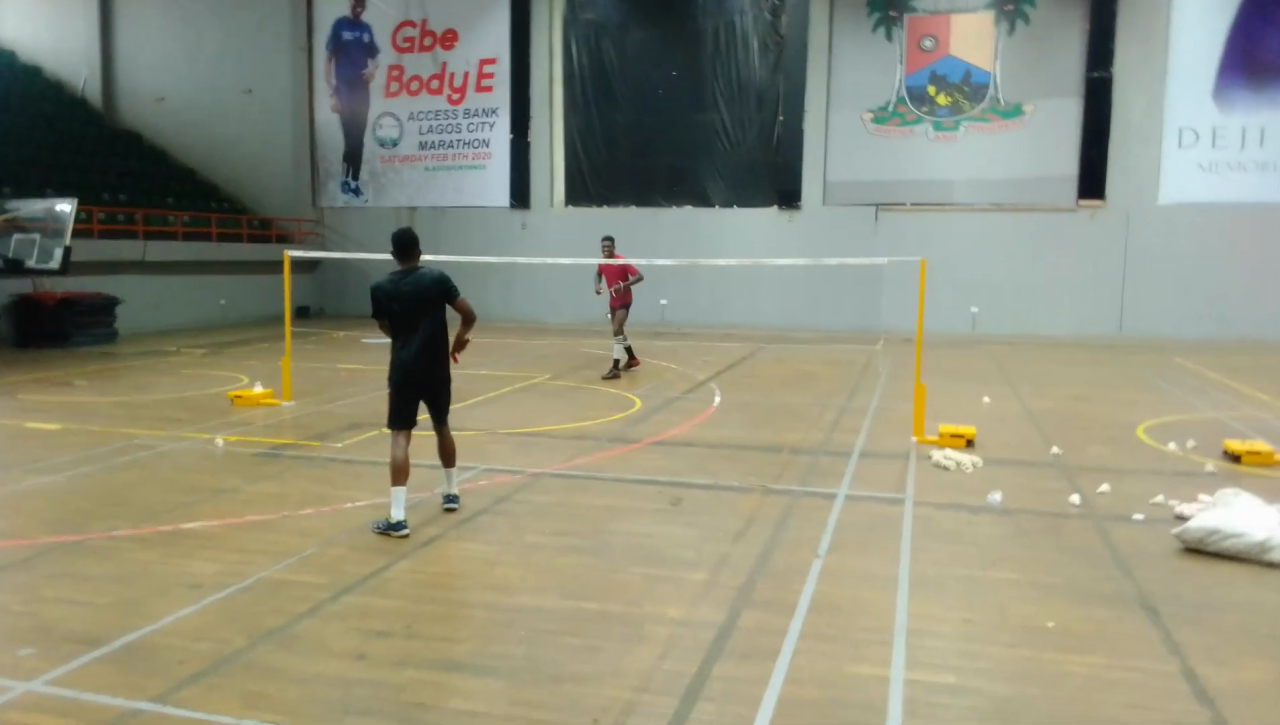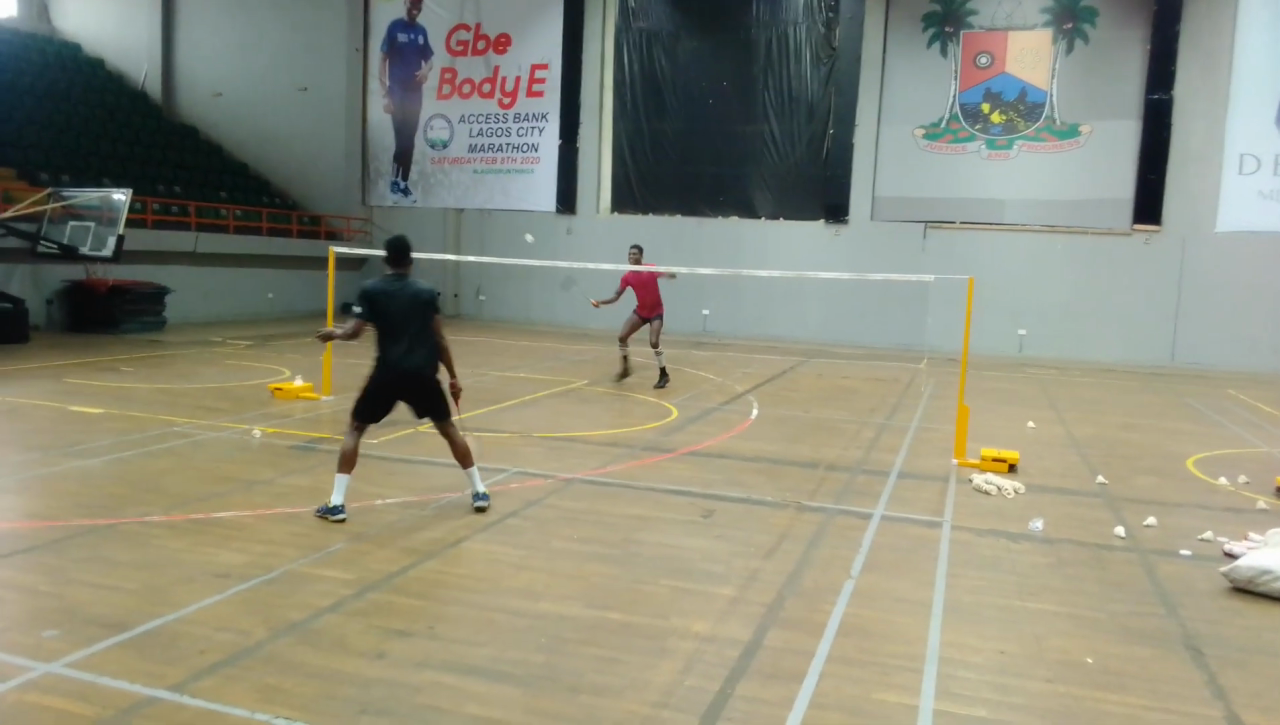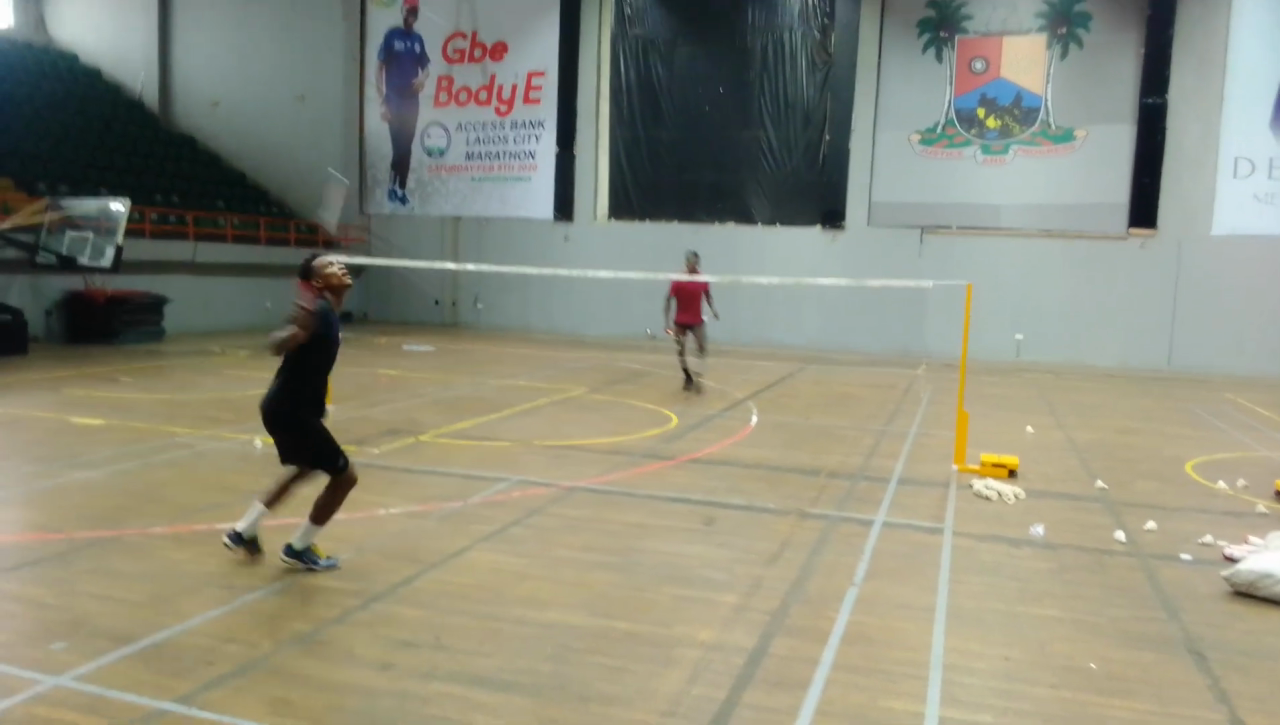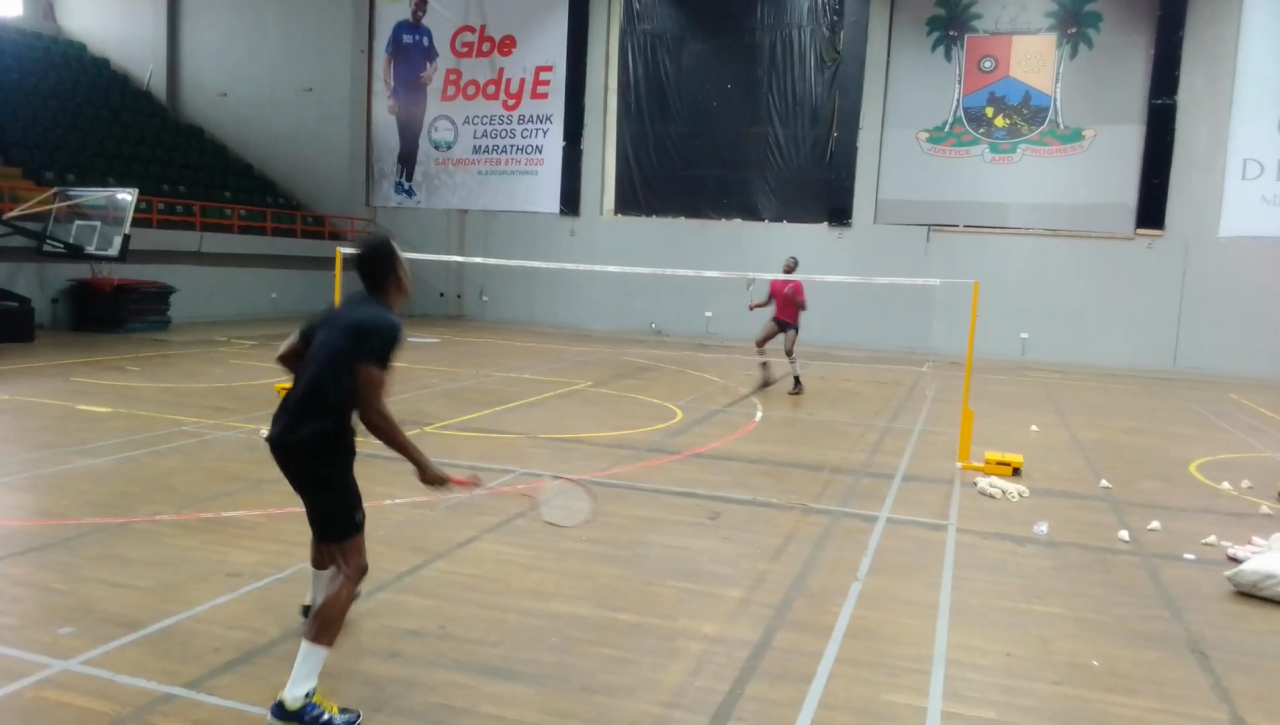
dt=1s
person 1, frame 1
left shoulder: (380, 289)
right shoulder: (436, 278)
right elbow: (469, 315)
right wrist: (461, 336)
left hip: (403, 370)
right hip: (436, 369)
left knee: (401, 437)
right knee: (442, 428)
left ankle: (398, 517)
right ankle: (451, 492)
person 1, frame 2
left shoulder: (370, 290)
right shoulder: (426, 294)
left elbow: (354, 331)
right elbow: (439, 341)
left wrist: (333, 333)
right wrist: (454, 378)
left hip: (386, 374)
right hip: (422, 373)
left knee: (355, 430)
right knee: (448, 430)
left ankle: (337, 503)
right ankle: (479, 491)
person 1, frame 3
left shoulder: (325, 307)
right shoulder: (313, 307)
right elbow: (278, 345)
right wrist: (302, 328)
left hip: (286, 407)
right hip: (293, 412)
left knee: (302, 470)
right knee: (345, 478)
left ankle: (243, 530)
right ankle: (300, 547)
person 1, frame 4
left shoulder: (340, 313)
right shoulder: (383, 325)
left elbow: (286, 356)
right elbow: (371, 407)
right wrist: (421, 461)
left hip: (288, 436)
right hip: (318, 447)
left knee: (330, 519)
right knee: (348, 563)
left ankle: (319, 604)
person 2, frame 1
left shoulder: (367, 29)
right shoulder: (339, 25)
left elbow: (375, 57)
right elbow: (329, 60)
left wrist: (372, 69)
right wrist: (332, 92)
left hip: (362, 90)
right hip: (345, 90)
left knee: (358, 139)
right knee: (351, 138)
left ankle: (354, 183)
right ankle: (346, 183)
person 2, frame 2
left shoulder: (421, 31)
right shoulder: (394, 27)
left elbow: (429, 60)
right elbow: (383, 60)
left wrist: (426, 70)
right wrist: (385, 93)
left hip: (415, 92)
right hip: (397, 92)
left knee: (409, 140)
right knee: (402, 139)
left ankle: (403, 183)
right ankle: (394, 182)
person 2, frame 3
left shoulder: (418, 39)
right shoulder: (391, 35)
left elbow: (425, 67)
right elbow: (380, 68)
left wrist: (422, 78)
right wrist: (382, 100)
left hip: (412, 100)
right hip: (394, 100)
left knee: (406, 147)
right knee: (399, 147)
left ankle: (401, 191)
right ankle: (392, 190)
person 2, frame 4
left shoulder: (426, 32)
right shoulder: (399, 28)
left elbow: (434, 61)
right elbow: (388, 61)
left wrist: (431, 72)
right wrist: (390, 94)
left hip: (420, 94)
right hip: (402, 93)
left knee: (414, 141)
right knee: (406, 141)
left ankle: (407, 184)
right ankle: (399, 183)
